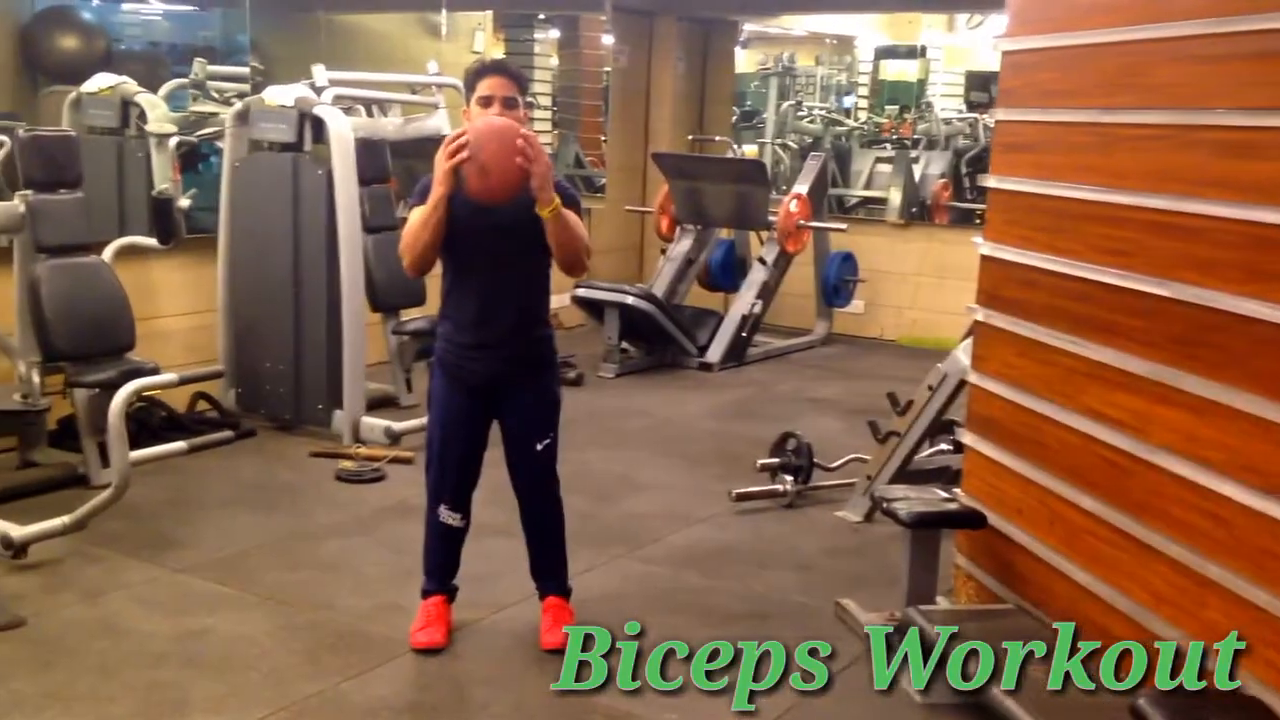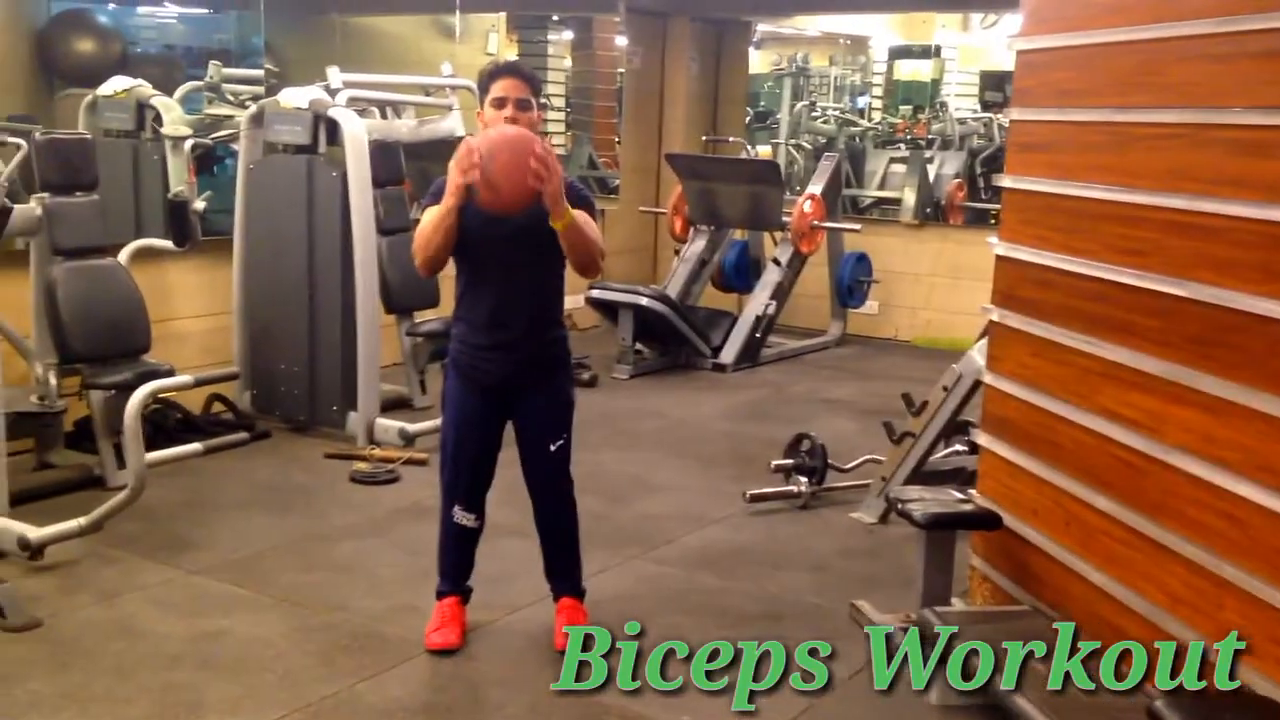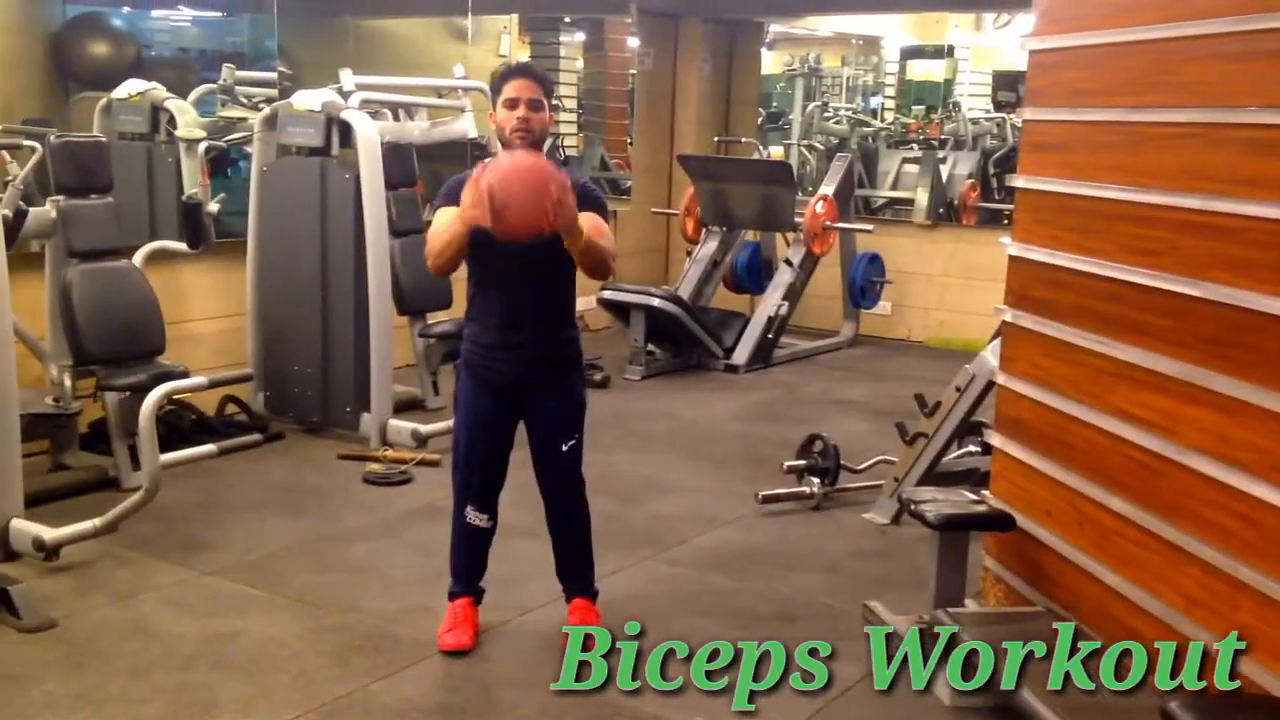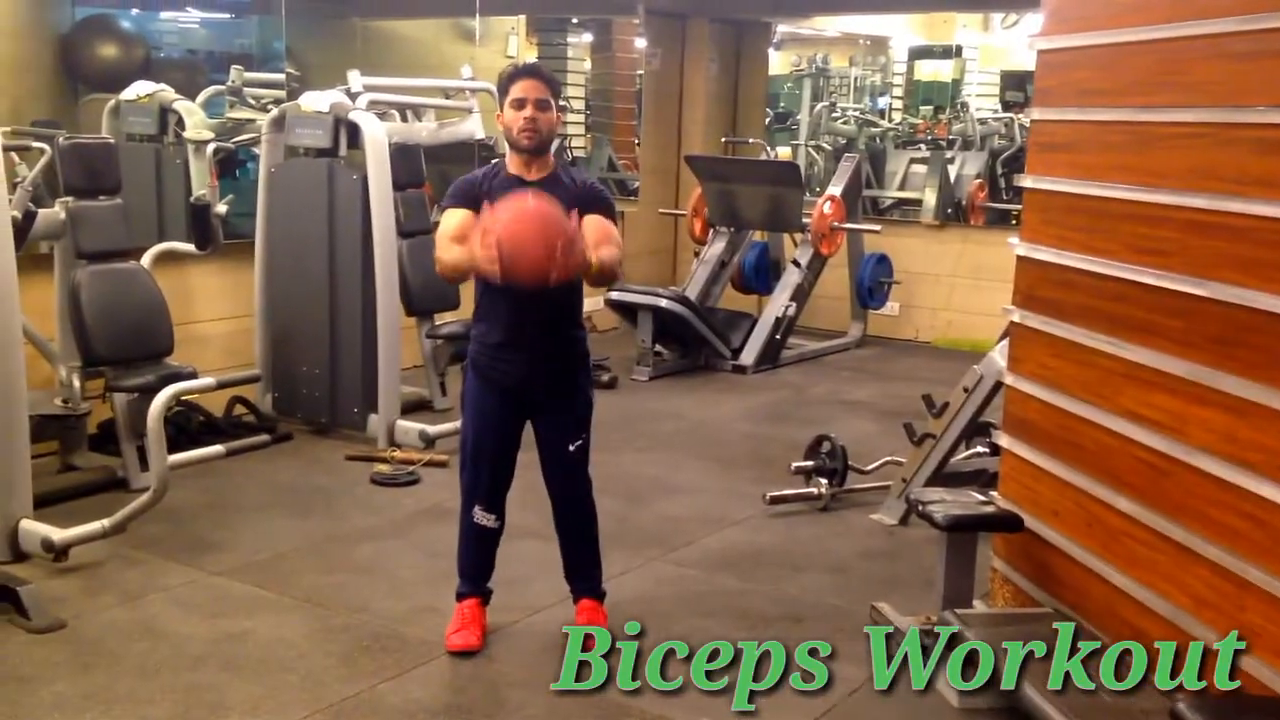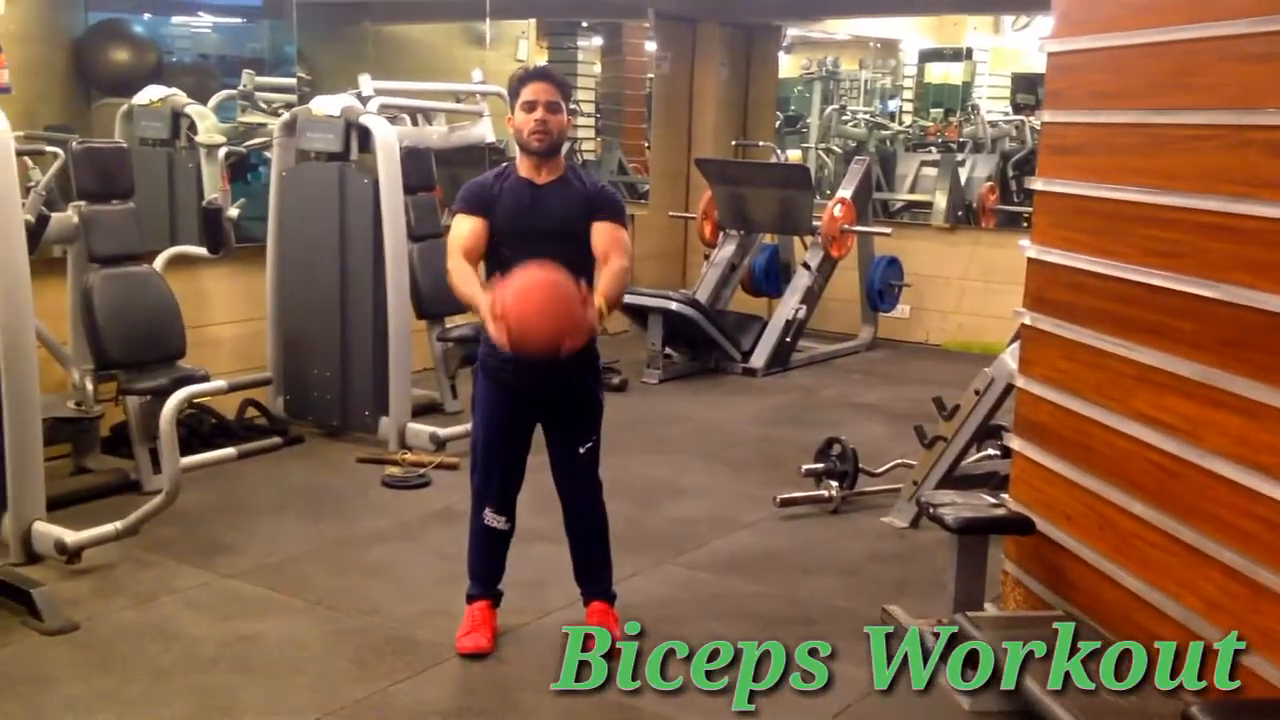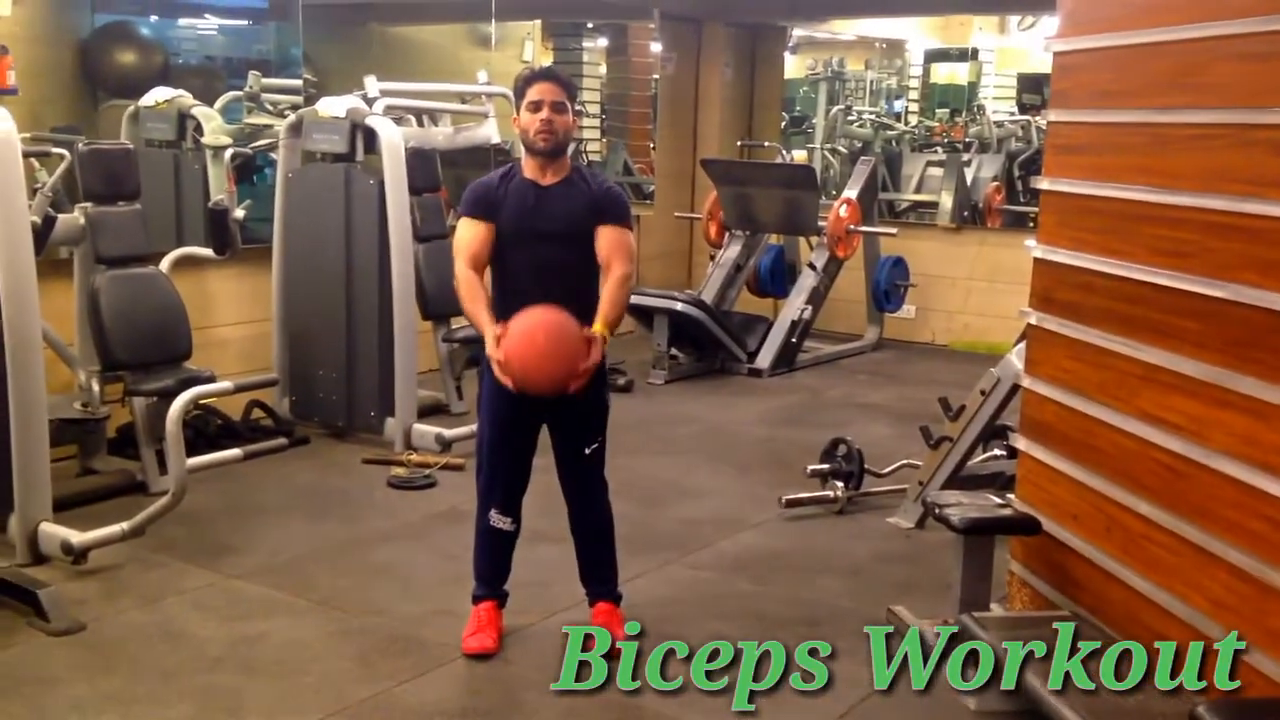
dt=0.2s
person 1, frame 1
left shoulder: (551, 186)
right shoulder: (437, 183)
left elbow: (577, 262)
right elbow: (413, 262)
left wrist: (542, 194)
right wrist: (442, 191)
left hip: (529, 364)
right hip: (459, 363)
left knee: (538, 485)
right knee: (447, 485)
left ankle: (554, 597)
right ankle: (436, 596)
person 1, frame 2
left shoulder: (565, 188)
right shoulder: (451, 185)
left elbow: (592, 262)
right elbow: (424, 260)
left wrist: (556, 208)
right wrist: (455, 199)
left hip: (544, 365)
right hip: (473, 363)
left knee: (553, 485)
right knee: (462, 486)
left ankle: (569, 598)
right ankle: (451, 597)
person 1, frame 3
left shoulder: (578, 190)
right shoulder: (463, 187)
left elbow: (605, 261)
right elbow: (435, 257)
left wrist: (572, 232)
right wrist: (468, 222)
left hip: (556, 365)
right hip: (485, 363)
left knee: (565, 485)
right knee: (474, 486)
left ankle: (581, 598)
right ankle: (463, 598)
person 1, frame 4
left shoulder: (584, 192)
right shoulder: (471, 188)
left elbow: (612, 258)
right elbow: (443, 254)
left wrist: (585, 261)
right wrist: (475, 255)
left hip: (563, 365)
right hip: (492, 363)
left knee: (571, 485)
right knee: (482, 485)
left ankle: (588, 599)
right ankle: (471, 599)
person 1, frame 5
left shoulder: (595, 195)
right shoulder: (482, 192)
left elbow: (617, 262)
right elbow: (458, 261)
left wrist: (597, 303)
right wrist: (485, 304)
left hip: (574, 367)
right hip: (502, 365)
left knee: (581, 487)
right knee: (493, 487)
left ankle: (599, 601)
right ankle: (482, 601)
person 1, frame 6
left shoulder: (602, 196)
right shoulder: (487, 192)
left elbow: (619, 270)
right elbow: (467, 269)
left wrist: (599, 332)
right wrist: (490, 331)
left hip: (580, 366)
right hip: (507, 364)
left knee: (587, 488)
right knee: (498, 488)
left ankle: (605, 602)
right ankle: (487, 601)
